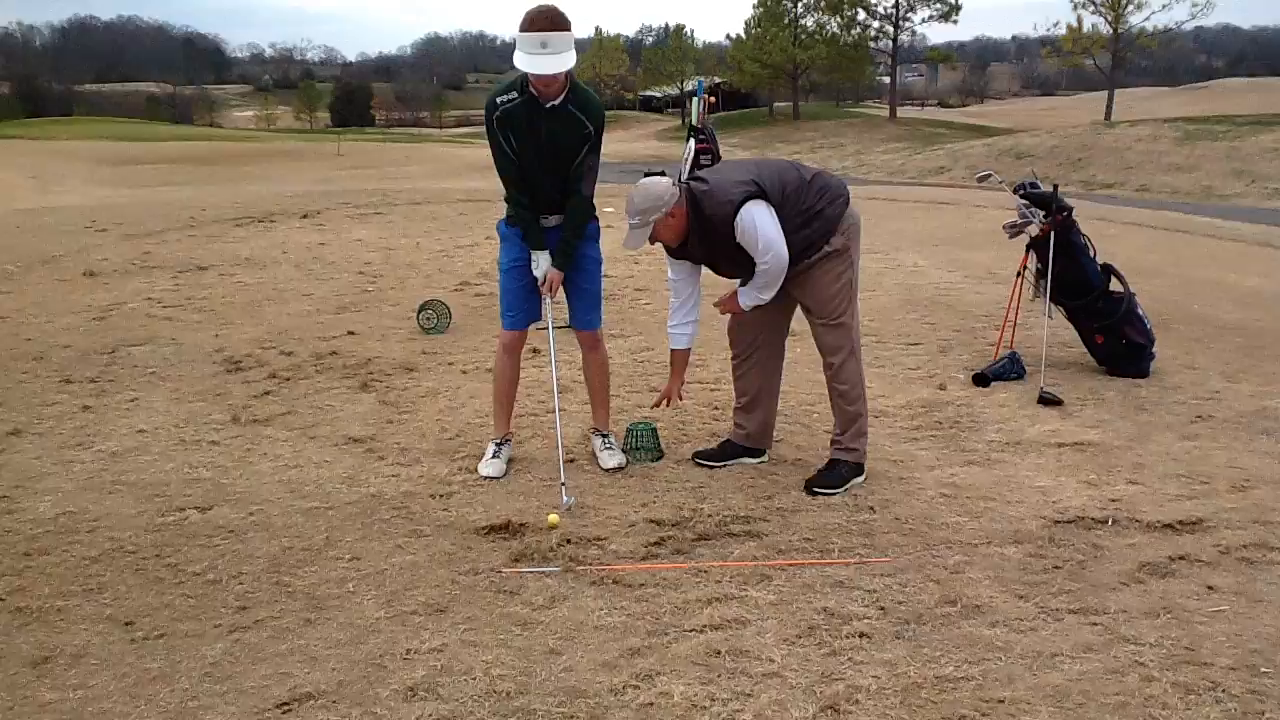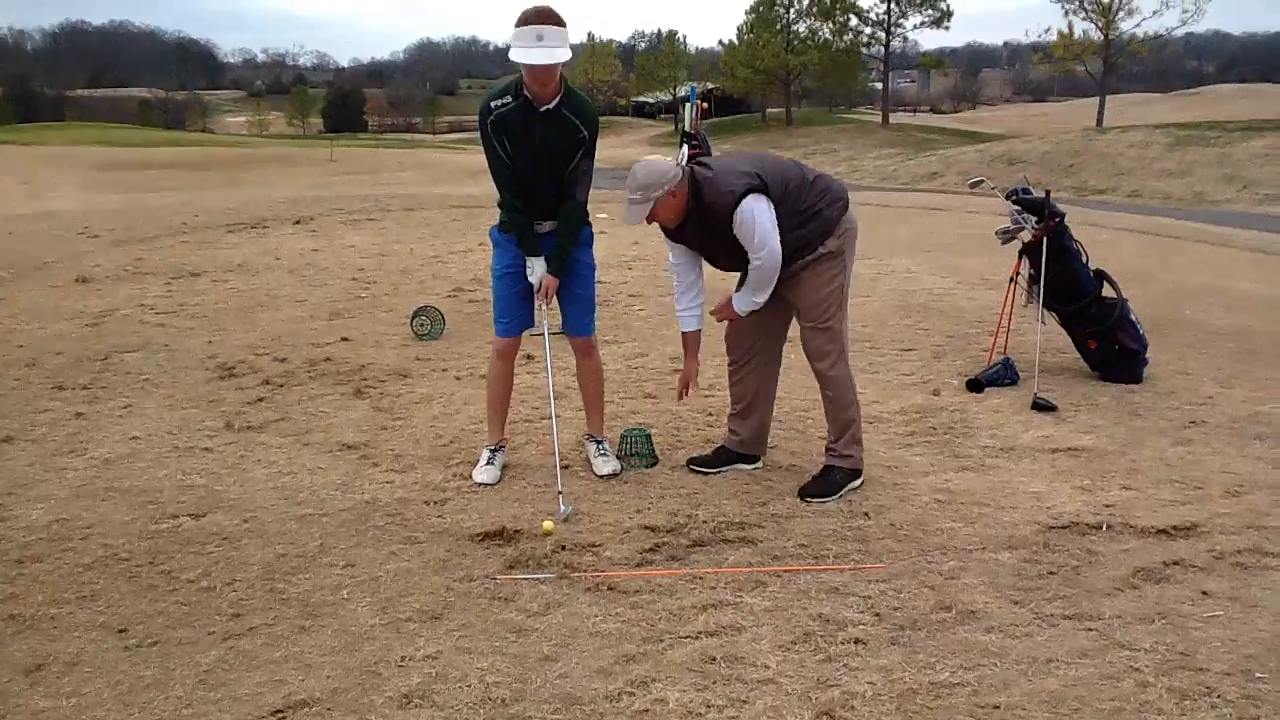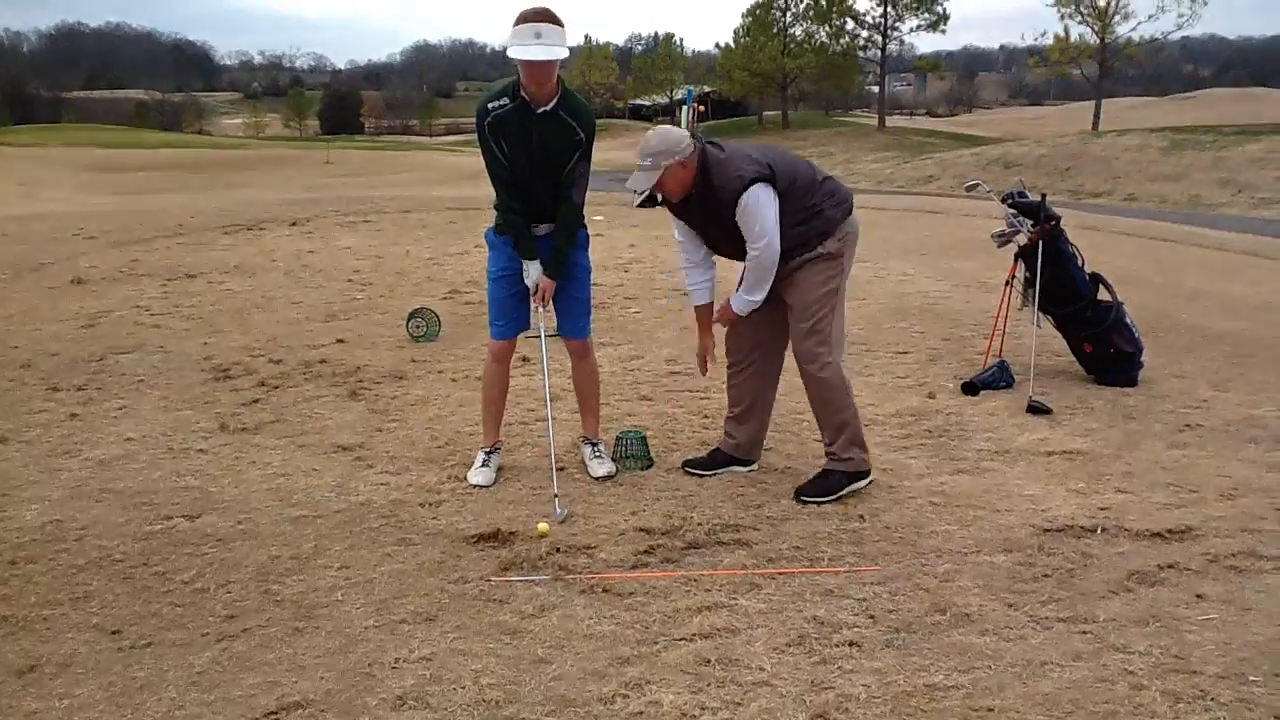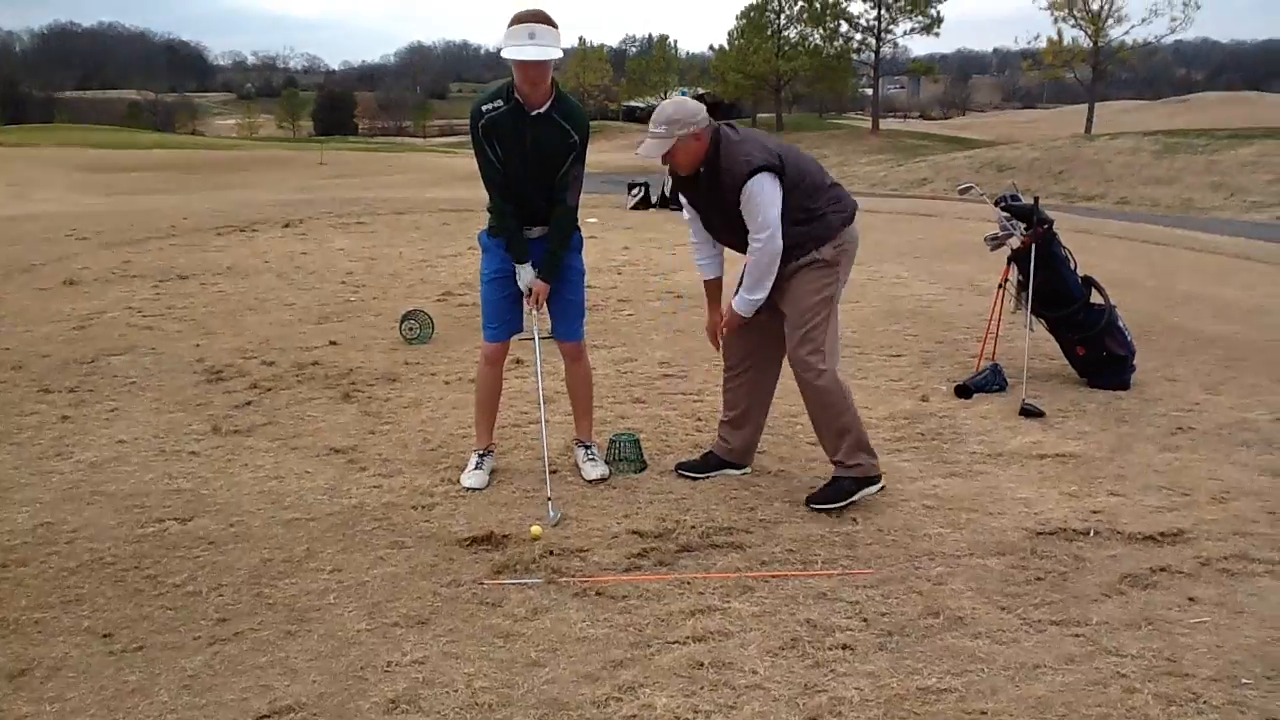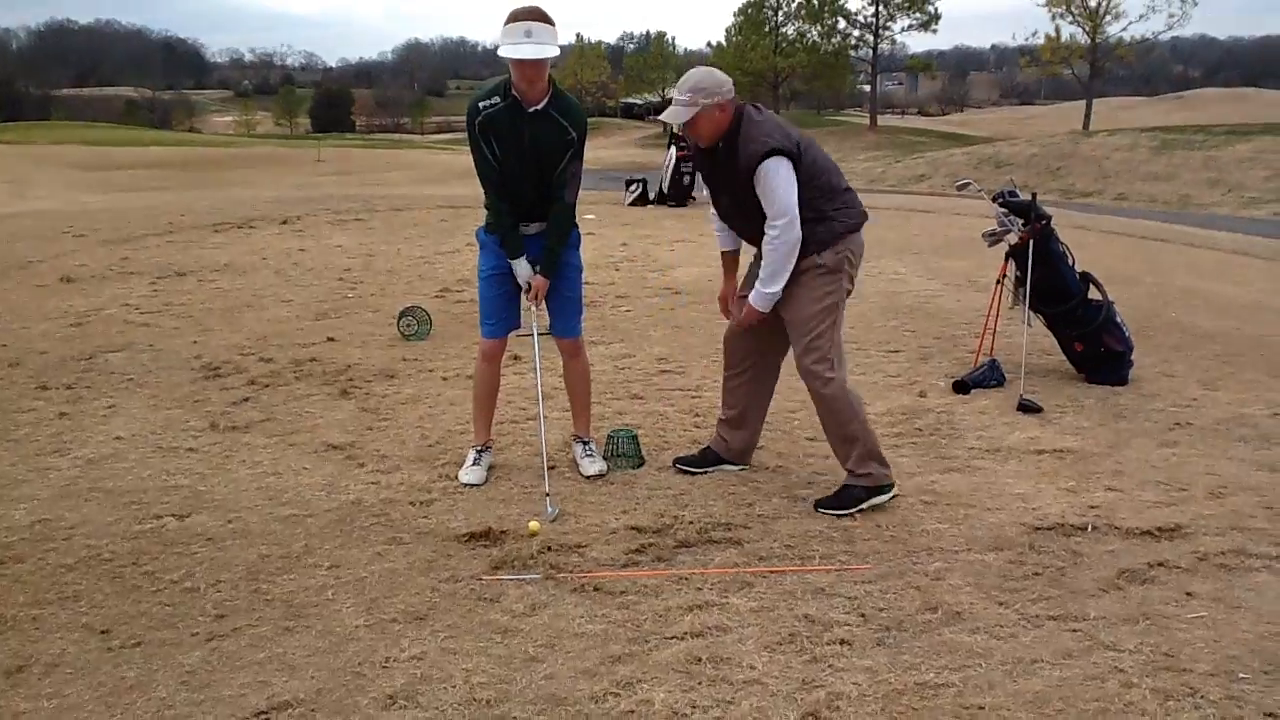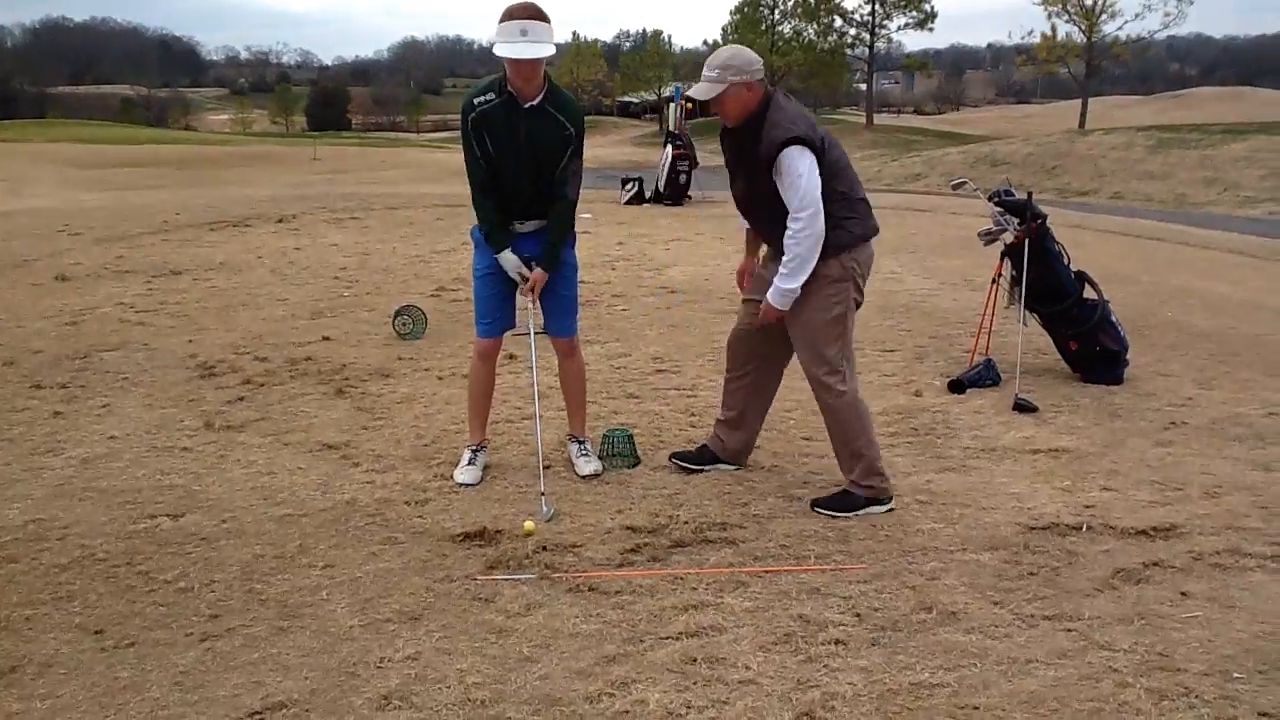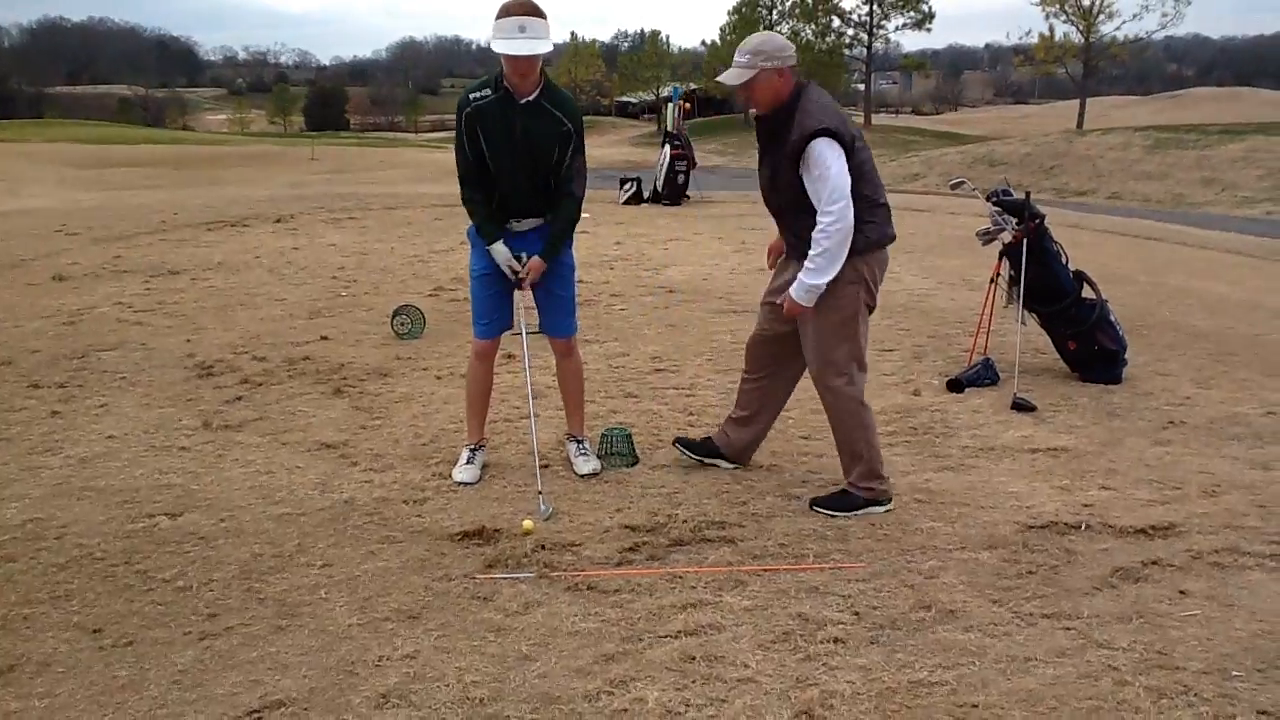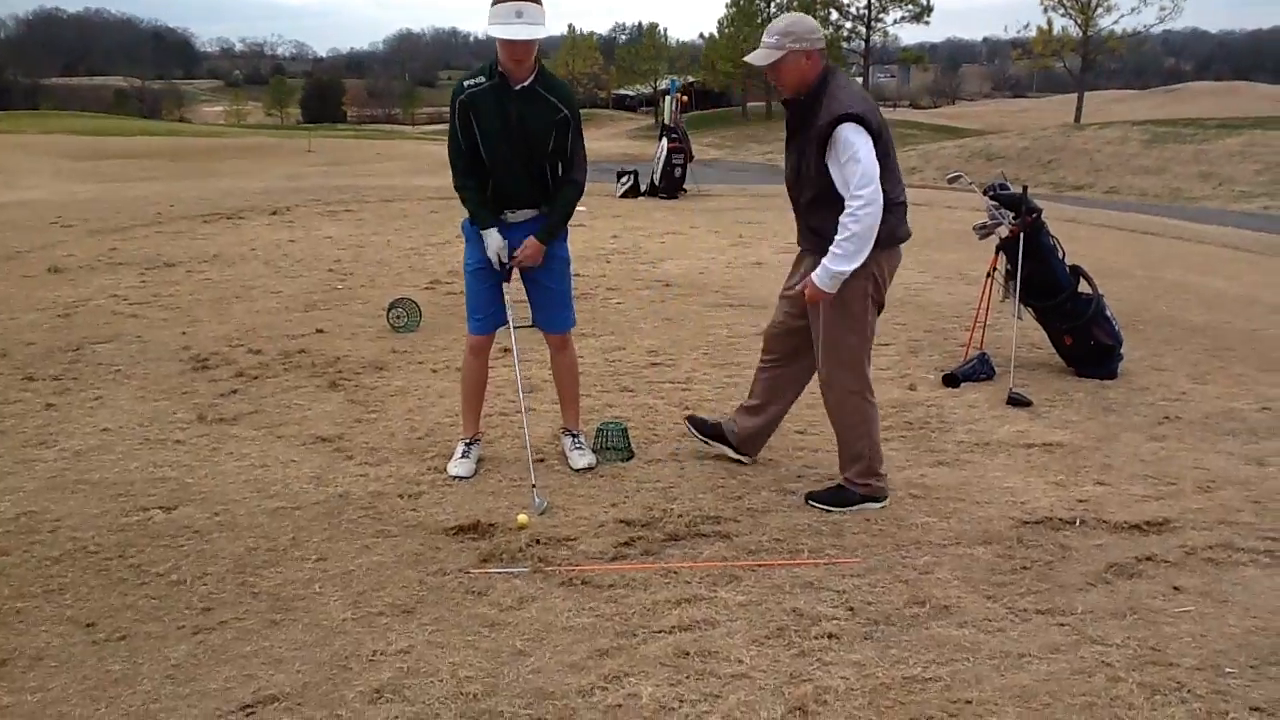
dt=0.1s
person 1, frame 1
left shoulder: (588, 109)
right shoulder: (501, 106)
left elbow: (581, 191)
right elbow: (514, 184)
left wrist: (561, 261)
right wrist: (536, 250)
left hip: (576, 231)
right hip: (522, 231)
left knee: (590, 334)
right knee: (511, 337)
left ankle: (602, 432)
right ankle: (500, 438)
person 1, frame 2
left shoulder: (582, 114)
right shoulder: (495, 110)
left elbow: (575, 196)
right elbow: (508, 189)
left wrist: (556, 266)
right wrist: (531, 255)
left hip: (569, 236)
right hip: (515, 237)
left knee: (583, 340)
right knee: (505, 343)
left ankle: (596, 438)
right ankle: (495, 445)
person 1, frame 3
left shoulder: (579, 117)
right shoulder: (492, 111)
left elbow: (572, 198)
right elbow: (506, 191)
left wrist: (553, 269)
right wrist: (528, 259)
left hip: (565, 238)
right hip: (511, 239)
left knee: (579, 343)
right knee: (500, 346)
left ankle: (591, 440)
right ankle: (489, 447)
person 1, frame 4
left shoulder: (573, 119)
right shoulder: (486, 113)
left elbow: (566, 200)
right elbow: (499, 193)
left wrist: (547, 272)
right wrist: (520, 262)
left hip: (559, 241)
right hip: (505, 241)
left knee: (573, 346)
right knee: (493, 348)
left ankle: (585, 443)
right ankle: (483, 450)
person 1, frame 5
left shoulder: (570, 116)
right shoulder: (483, 110)
left elbow: (564, 197)
right elbow: (494, 189)
left wrist: (547, 269)
right wrist: (516, 257)
left hip: (556, 238)
right hip: (502, 240)
left knee: (571, 342)
right knee: (491, 345)
left ankle: (583, 440)
right ankle: (480, 446)
person 1, frame 6
left shoulder: (567, 112)
right shoulder: (478, 107)
left elbow: (566, 194)
right elbow: (482, 186)
left wrist: (546, 263)
right wrist: (504, 250)
left hip: (552, 236)
right hip: (497, 237)
left knee: (566, 342)
right knee: (486, 345)
left ankle: (578, 439)
right ankle: (476, 446)
person 1, frame 7
left shoulder: (563, 109)
right shoulder: (474, 105)
left elbow: (572, 189)
right elbow: (470, 182)
left wrist: (545, 254)
right wrist: (495, 241)
left hip: (548, 237)
right hip: (494, 238)
left knee: (564, 341)
right knee: (484, 344)
left ankle: (577, 438)
right ankle: (474, 445)
person 1, frame 8
left shoulder: (559, 97)
right shoulder: (469, 93)
left elbow: (573, 175)
right elbow: (463, 170)
left wrist: (544, 238)
right wrist: (486, 228)
left hip: (544, 227)
right hip: (487, 229)
left knee: (559, 335)
right knee: (479, 339)
left ankle: (572, 432)
right ankle: (469, 439)
person 2, frame 1
left shoulder: (737, 208)
right shoulder: (681, 227)
left elbow: (775, 262)
right elbow: (683, 298)
left wrist: (744, 299)
right wrist: (677, 375)
left hip: (826, 232)
left knee: (836, 345)
right knee: (748, 333)
left ankle: (848, 456)
right ankle: (749, 439)
person 2, frame 2
left shoulder: (736, 200)
right shoulder: (679, 216)
left elbow: (767, 259)
right elbow: (686, 284)
left wrist: (740, 304)
right wrist: (690, 360)
left hip: (823, 237)
right hip: (770, 251)
left knee: (825, 349)
right knee: (747, 338)
left ankle: (845, 461)
right ankle: (744, 444)
person 2, frame 3
left shoulder: (741, 181)
right shoulder: (681, 195)
left elbow: (765, 250)
right elbow: (696, 258)
left wrist: (740, 303)
right wrist: (705, 330)
left hip: (821, 241)
right hip: (772, 249)
left knee: (813, 352)
right knee: (746, 342)
left ankle: (848, 462)
right ankle: (739, 447)
person 2, frame 4
left shoulder: (749, 168)
right shoulder: (688, 172)
left elbow: (767, 244)
right elbow: (704, 237)
left wrist: (742, 306)
right wrist: (715, 307)
left hip: (821, 247)
right hip: (777, 250)
left knee: (808, 357)
right knee: (743, 346)
left ankle: (858, 467)
right ankle: (733, 450)
person 2, frame 5
left shoulder: (767, 149)
right shoulder: (710, 147)
left elbow: (784, 228)
right elbow: (725, 211)
left wrist: (761, 298)
right wrist: (731, 277)
left hip: (825, 250)
right hip: (781, 251)
left knee: (815, 361)
right knee: (743, 342)
left ankle: (870, 477)
right ankle: (731, 447)
person 2, frame 6
left shoulder: (787, 139)
right shoulder: (737, 128)
left elbow: (808, 222)
left wrist: (780, 295)
right wrist: (752, 253)
left hip: (833, 255)
right hip: (789, 251)
left knee: (825, 369)
right knee: (748, 344)
left ankle: (869, 485)
right ankle: (728, 446)
person 2, frame 7
left shoulder: (817, 130)
right shoulder: (778, 117)
left elbow: (838, 217)
left wrist: (806, 290)
right wrist: (784, 236)
left hip: (845, 261)
right hip: (804, 255)
left knee: (835, 373)
right knee: (767, 348)
left ankle: (868, 488)
right ankle: (730, 446)
person 2, frame 8
left shoulder: (843, 117)
right shoulder: (805, 101)
left elbow: (867, 202)
left wrist: (830, 276)
left hip: (858, 254)
right hip: (821, 247)
left knee: (841, 369)
right knee: (784, 338)
left ankle: (865, 483)
right ankle: (743, 433)
